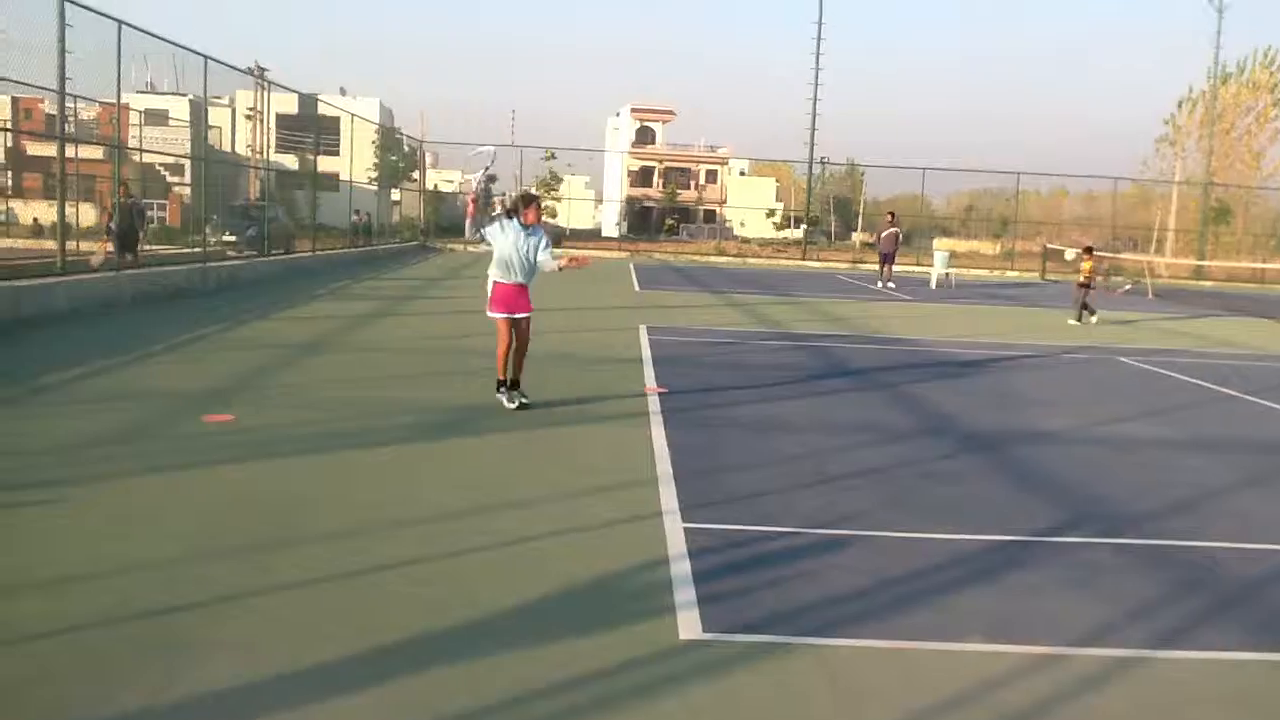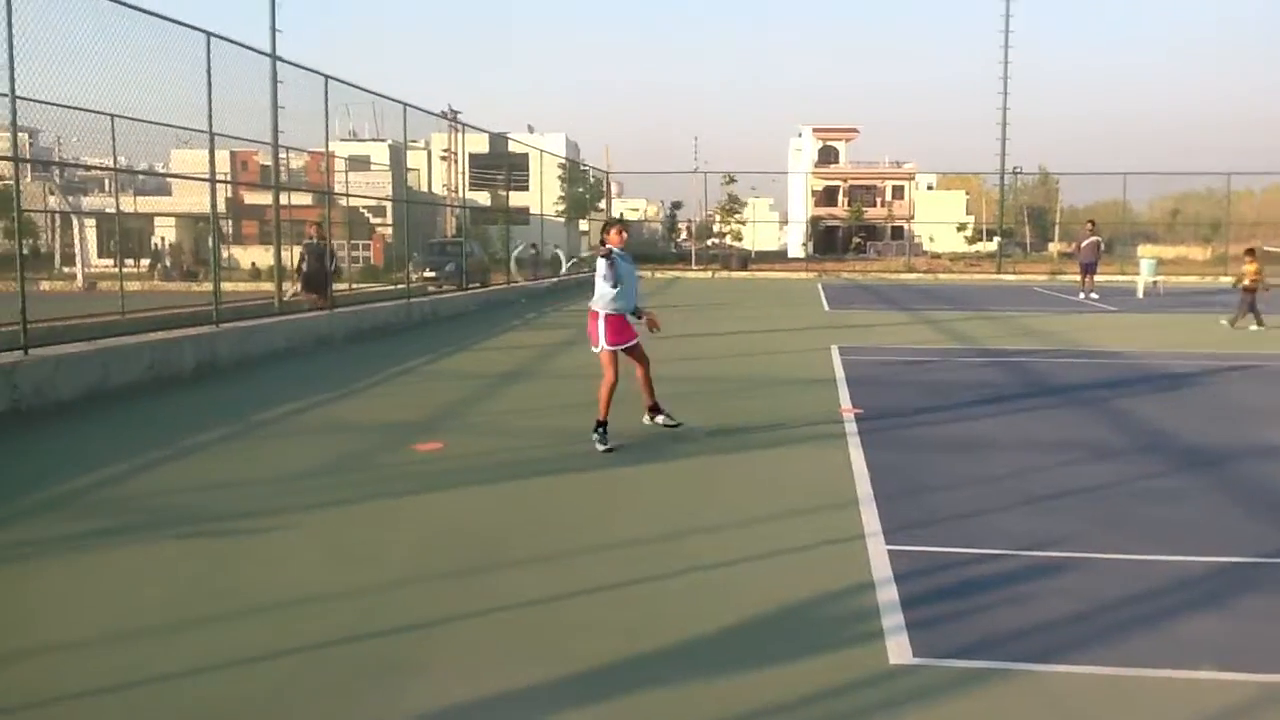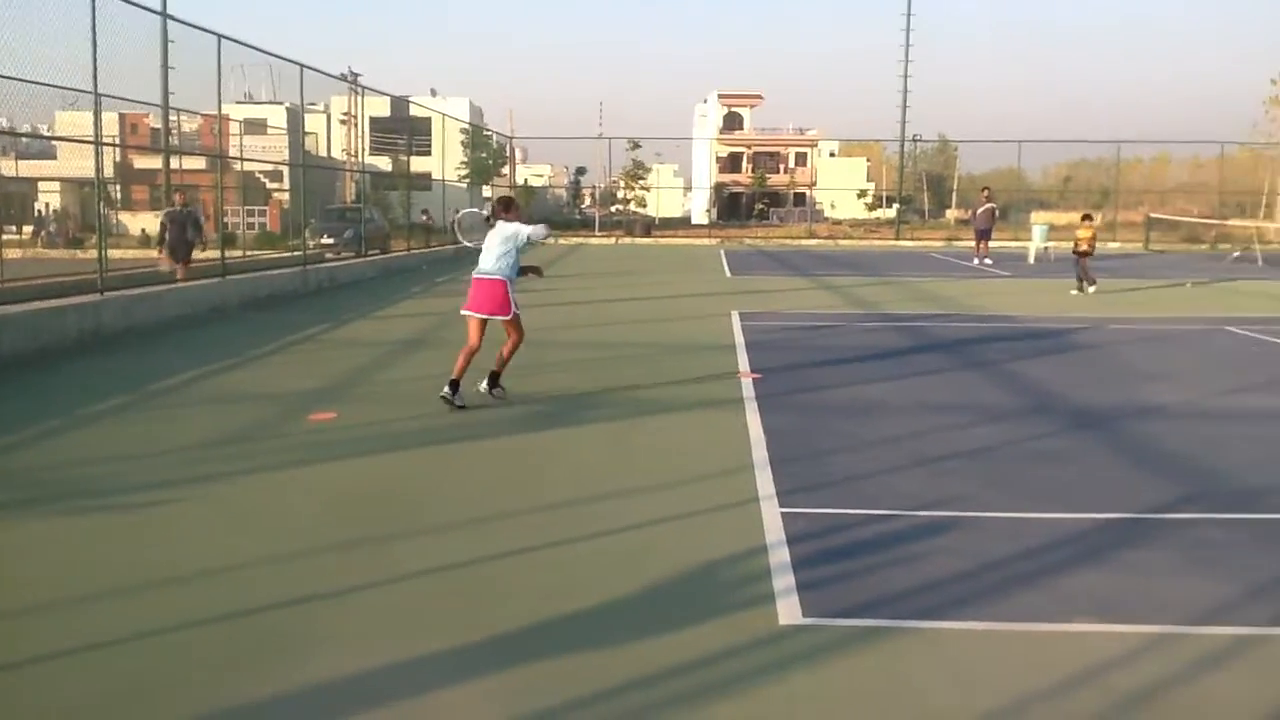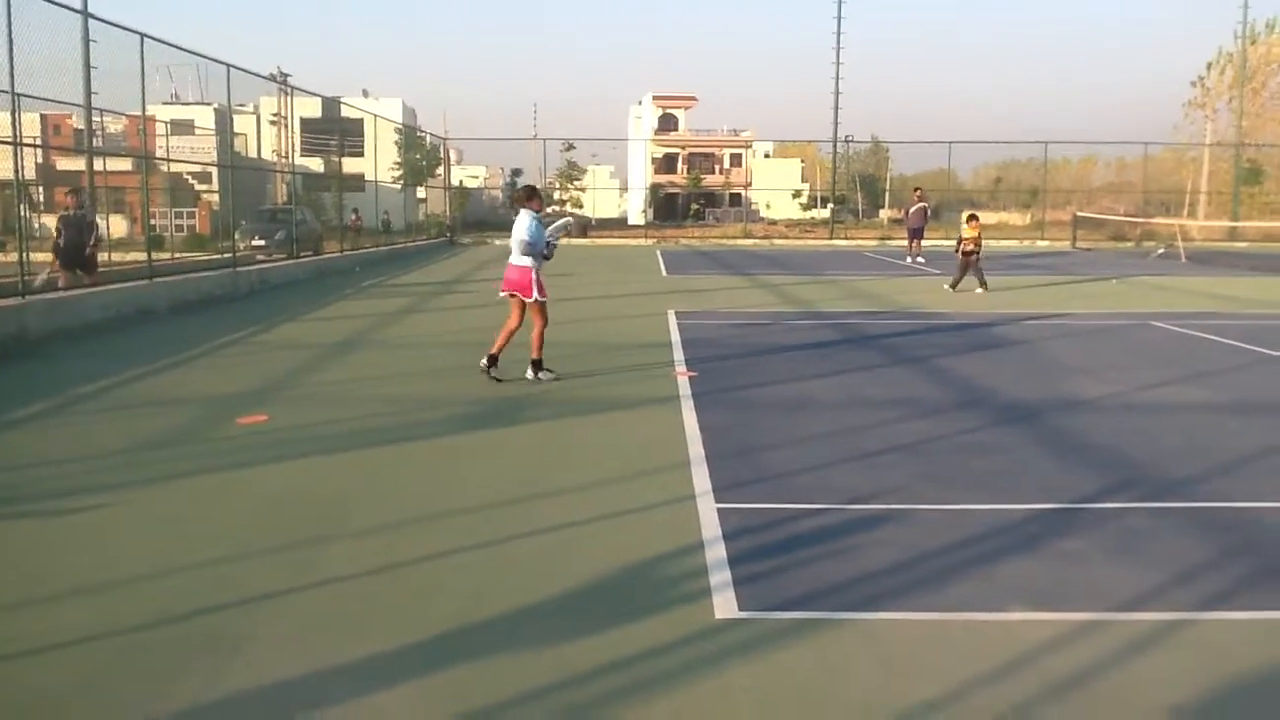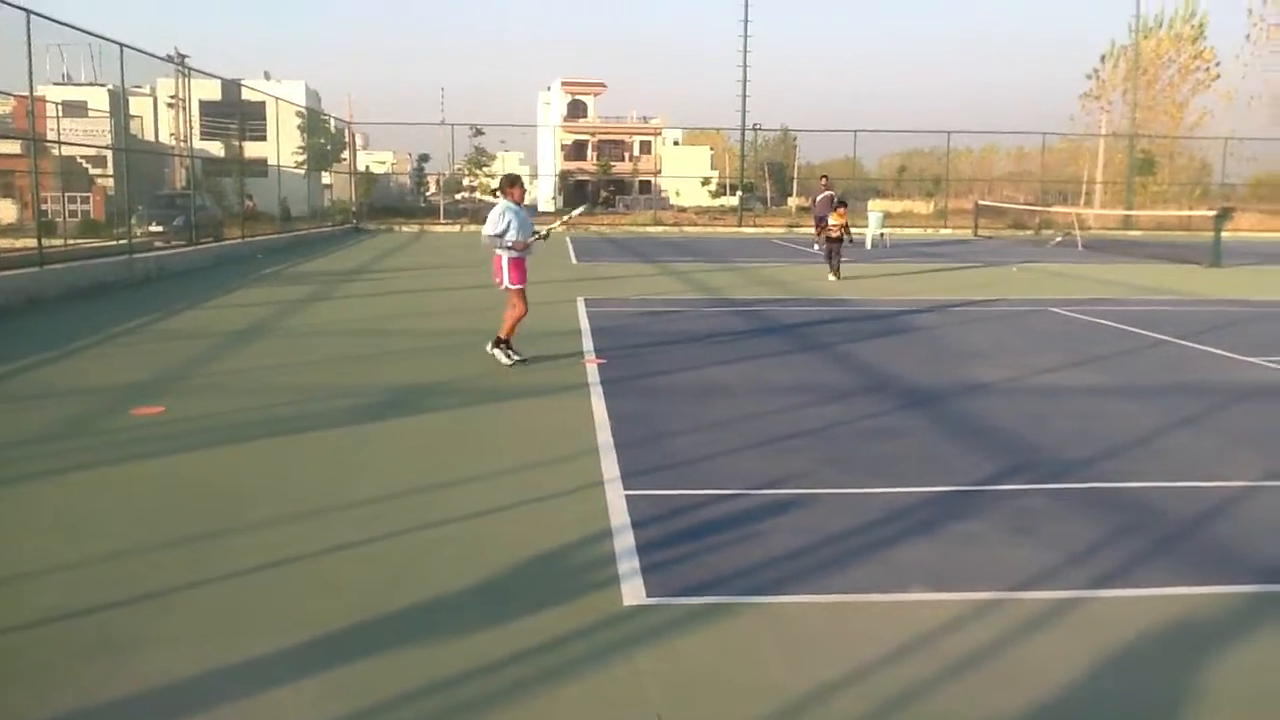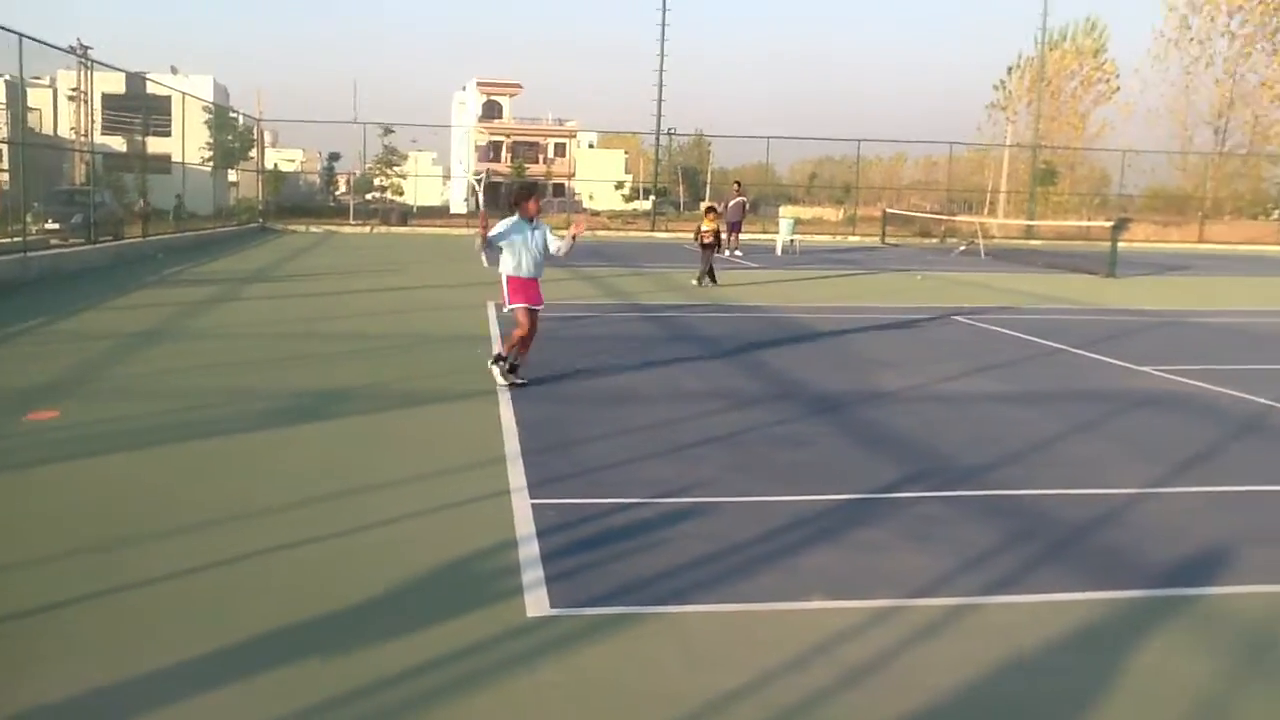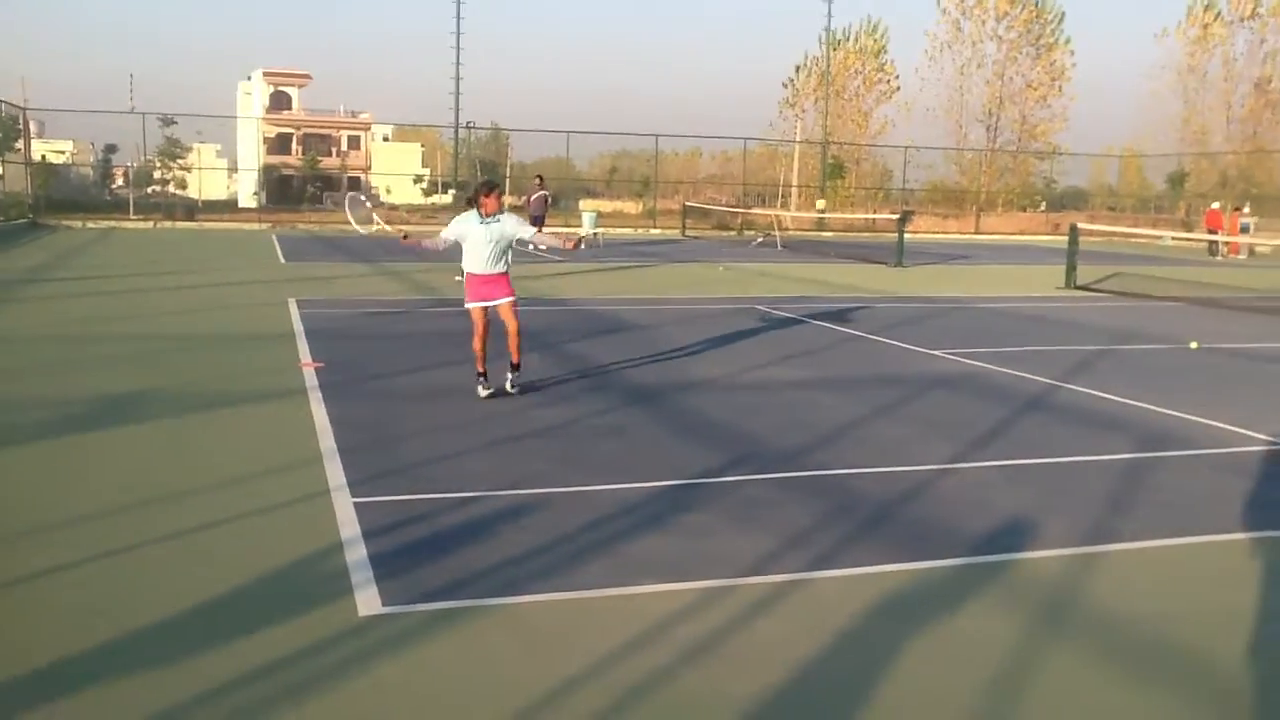
dt=0.7s
person 1, frame 1
left shoulder: (539, 234)
right shoulder: (500, 226)
left elbow: (545, 263)
left wrist: (564, 263)
left hip: (521, 289)
right hip: (500, 287)
left knee: (523, 340)
right knee: (506, 340)
left ankle: (514, 387)
right ankle: (502, 386)
person 1, frame 2
left shoulder: (626, 262)
right shoulder: (606, 257)
right elbow: (611, 281)
left wrist: (643, 314)
right wrist: (604, 257)
left hip: (620, 318)
right hip: (604, 318)
left knee: (643, 362)
right knee: (611, 375)
left ankle: (653, 411)
right ankle: (601, 427)
person 1, frame 3
left shoulder: (493, 235)
right shoulder: (513, 230)
right elbow: (544, 231)
left wrist: (525, 269)
right wrist: (531, 230)
left hip: (478, 283)
right hip: (498, 288)
left knee: (473, 343)
right knee: (516, 336)
left ankle: (452, 388)
right ankle: (492, 380)
person 1, frame 4
left shoulder: (524, 219)
right shoulder: (529, 220)
right elbow: (522, 247)
left wrist: (544, 247)
right wrist: (544, 253)
left hip: (515, 270)
right hip: (526, 273)
left knee: (514, 321)
right knee: (541, 320)
left ankle: (491, 360)
right ankle: (536, 367)
person 1, frame 5
left shoulder: (521, 210)
right shoulder: (500, 211)
left elbow: (527, 233)
right elbow: (488, 238)
left wrist: (539, 235)
right wrist: (512, 244)
left hip: (518, 261)
right hip: (507, 262)
left knee: (515, 305)
right knee: (521, 308)
left ankle: (504, 345)
right ankle: (498, 343)
person 1, frame 6
left shoulder: (541, 227)
right shoulder: (507, 226)
left elbow: (558, 250)
right elbow: (484, 246)
left wrist: (571, 236)
right wrist: (482, 234)
left hip: (532, 282)
right hip: (513, 281)
left knee: (531, 330)
right knee: (524, 328)
left ankle: (510, 370)
right ankle: (498, 359)
person 1, frame 7
left shoulder: (508, 220)
right shoulder: (463, 221)
left elbow: (534, 235)
right elbow: (440, 242)
right wrist: (413, 241)
left hip: (499, 280)
right hip: (475, 280)
left knee: (513, 326)
right knee: (480, 330)
left ankle: (514, 370)
right ankle: (481, 376)
